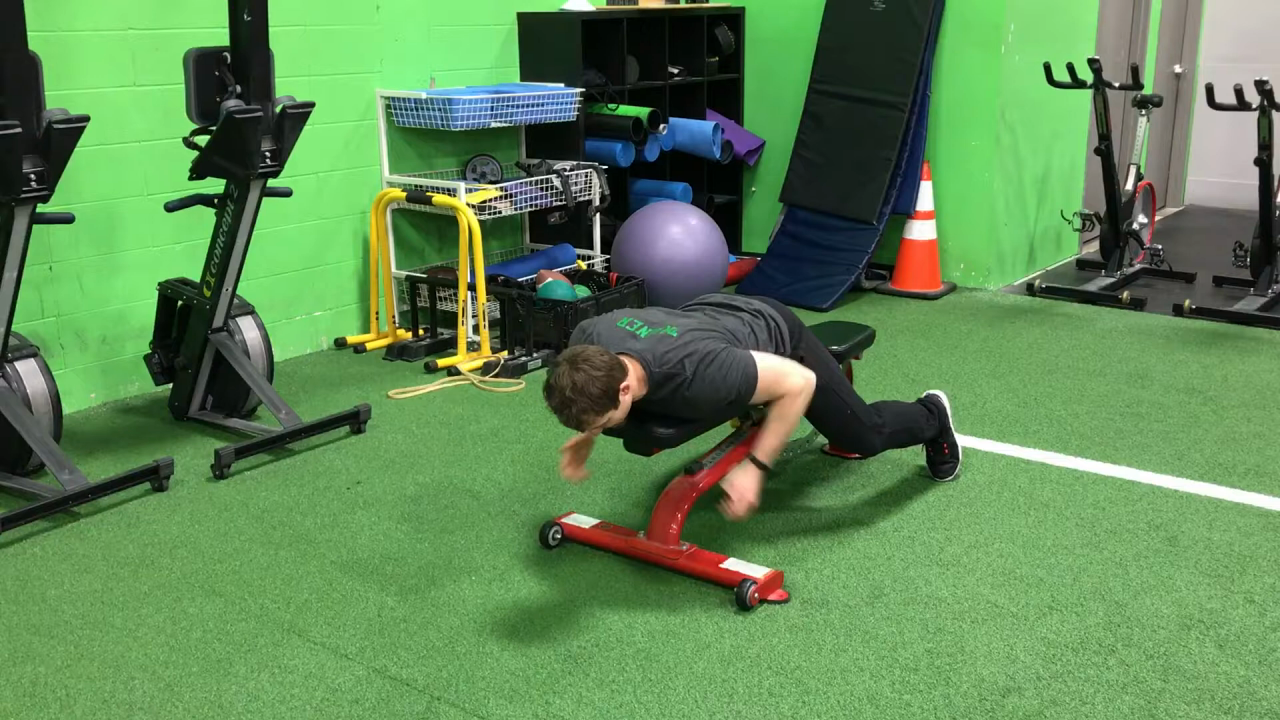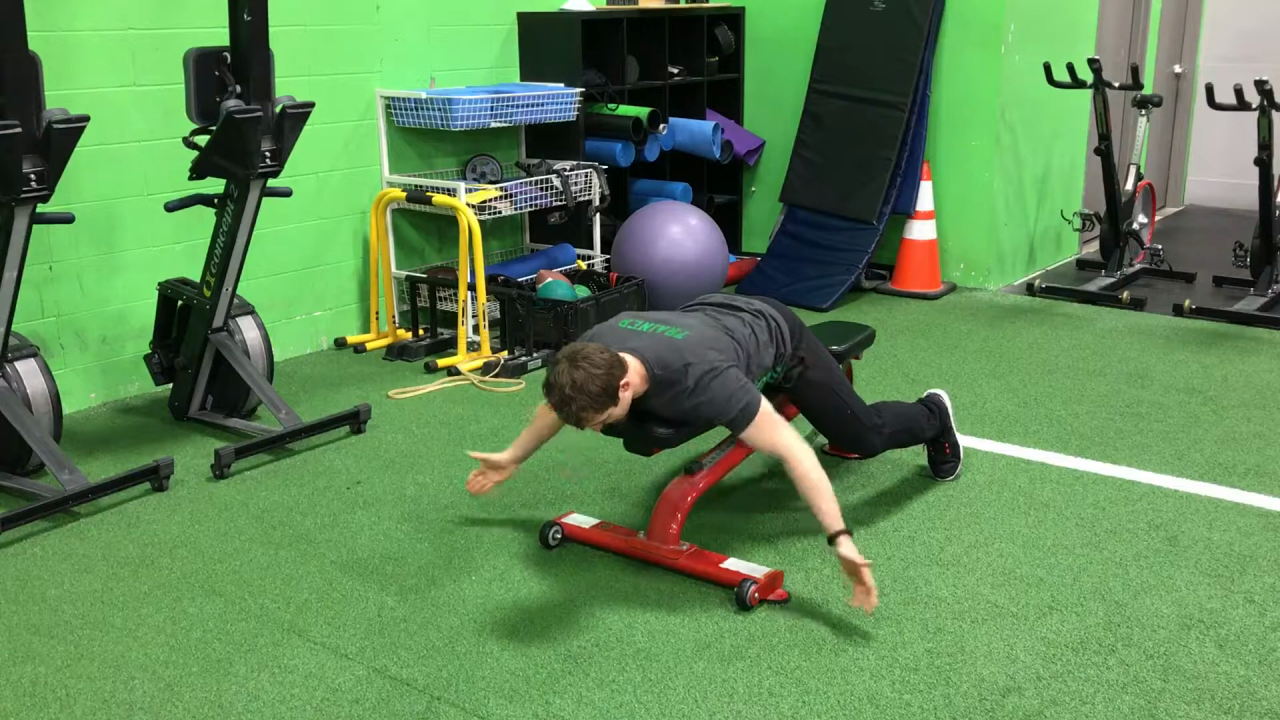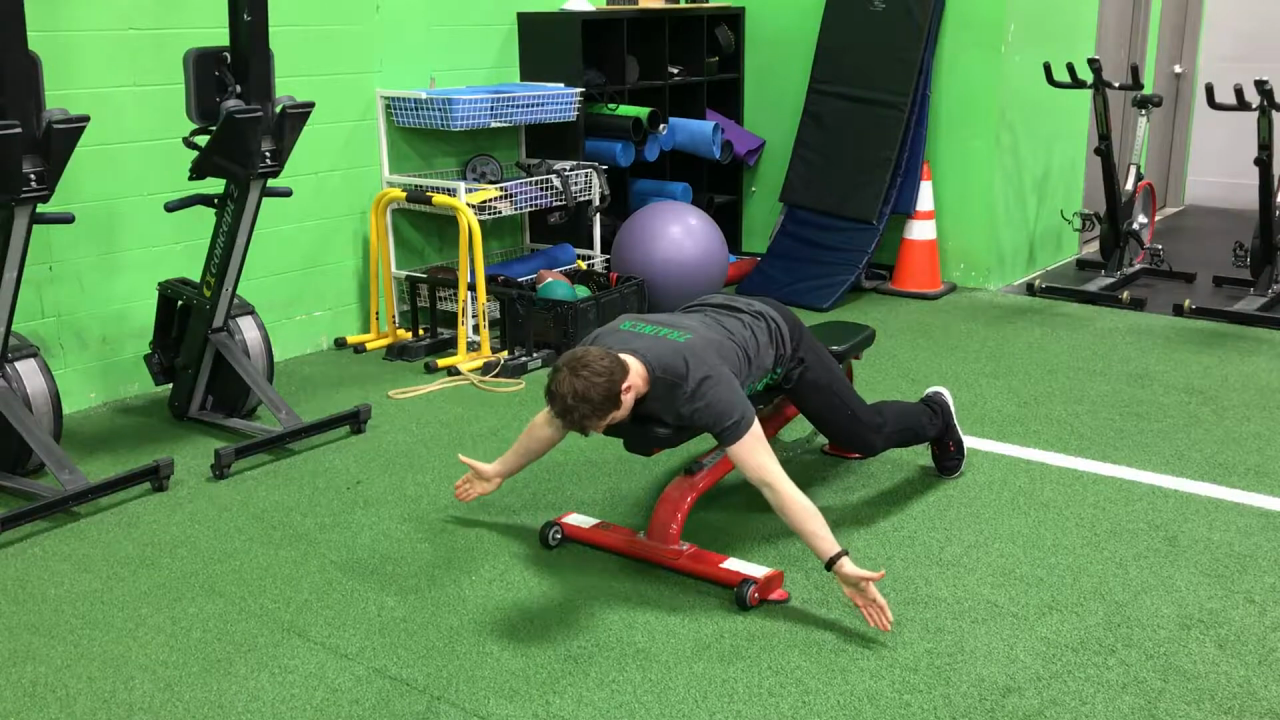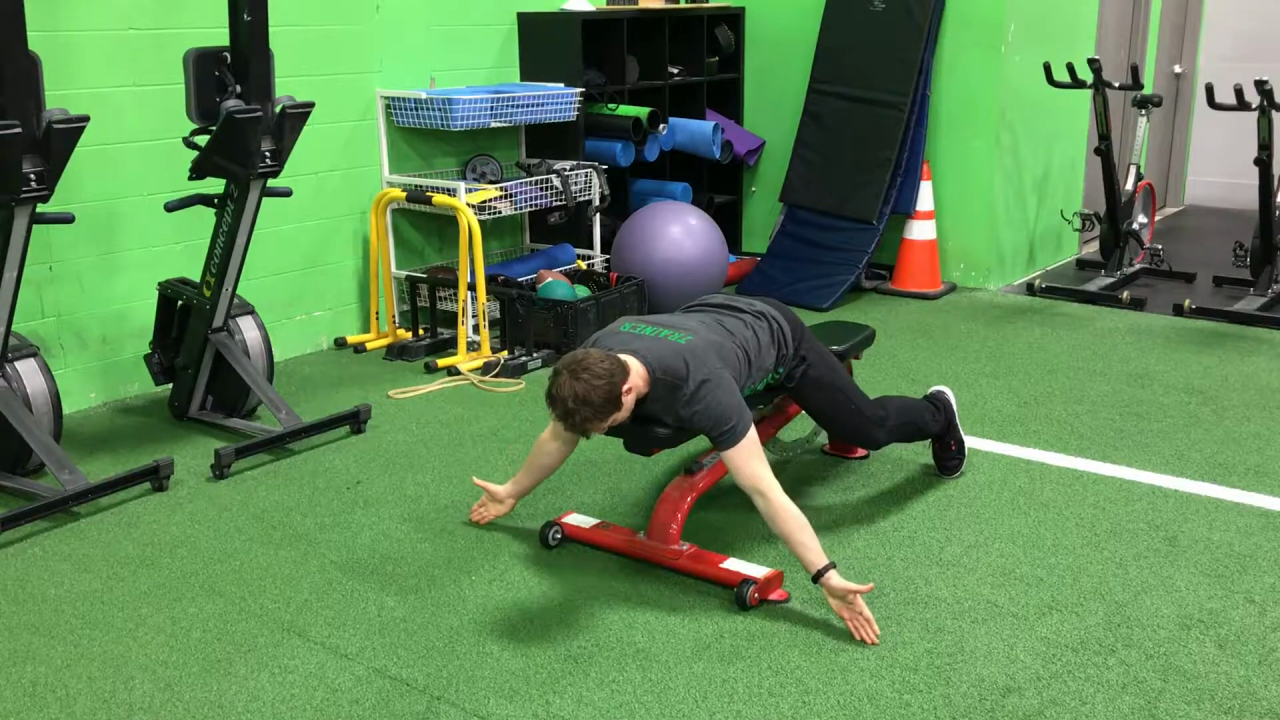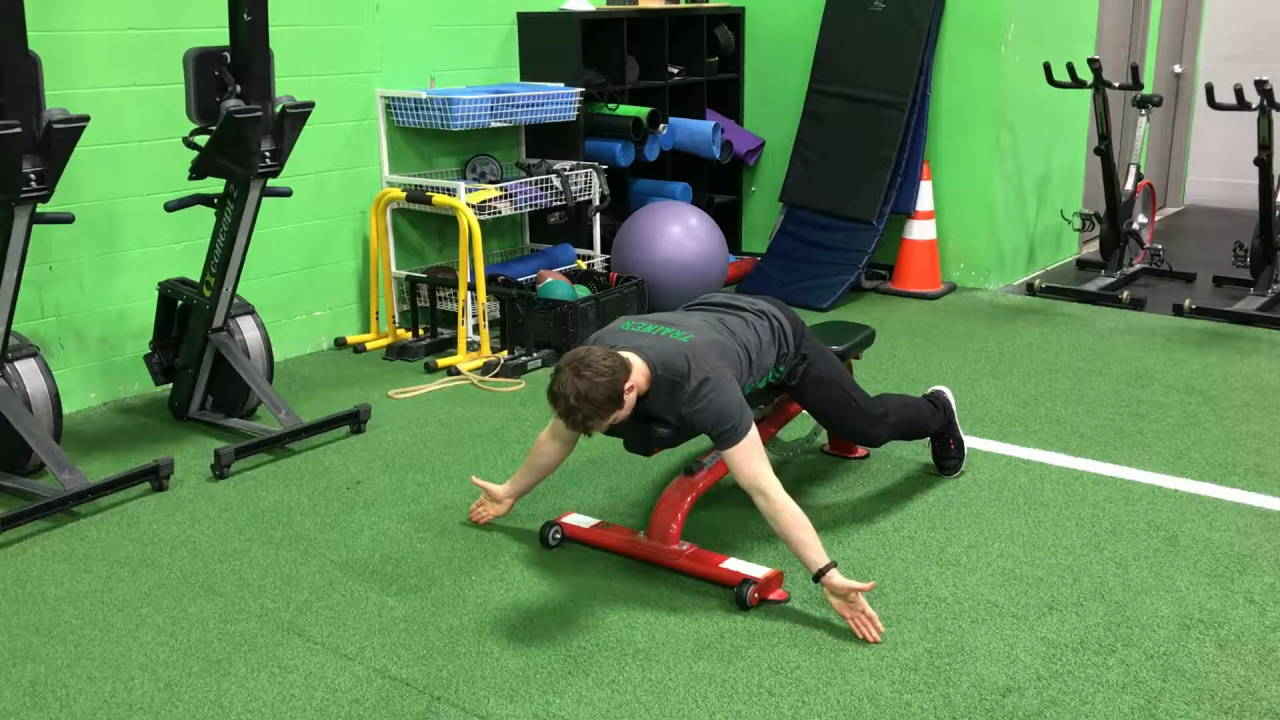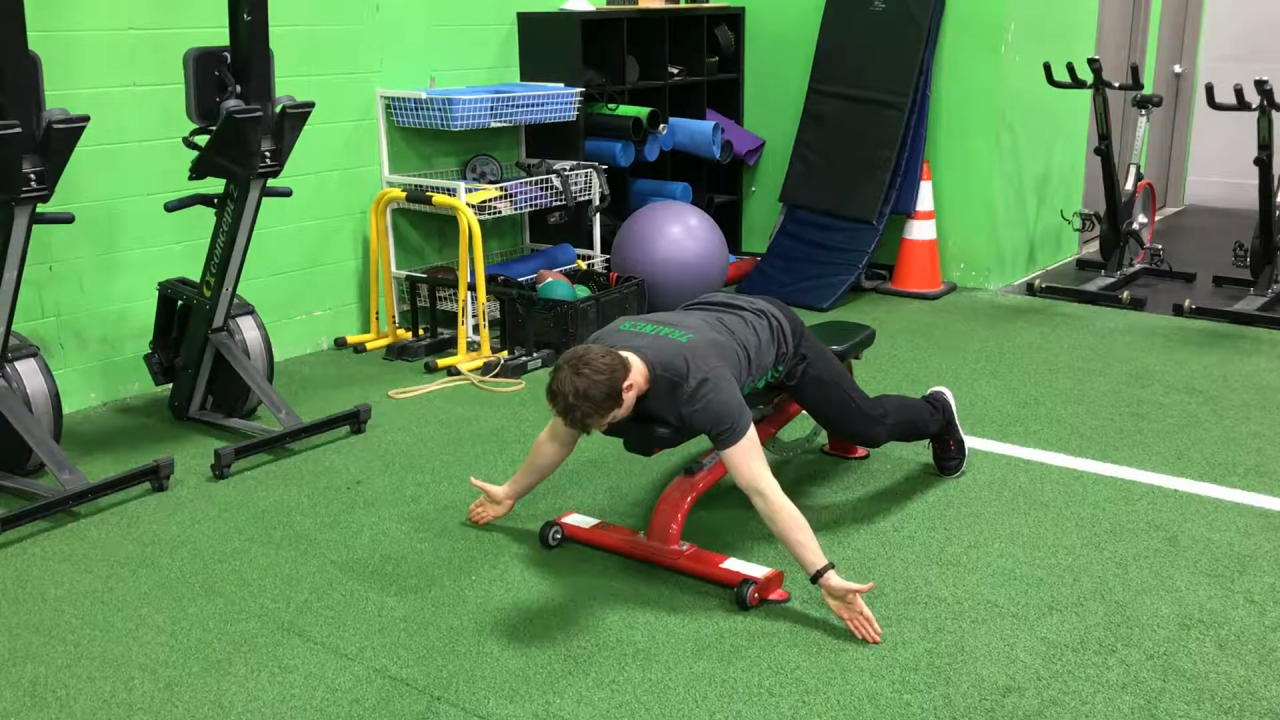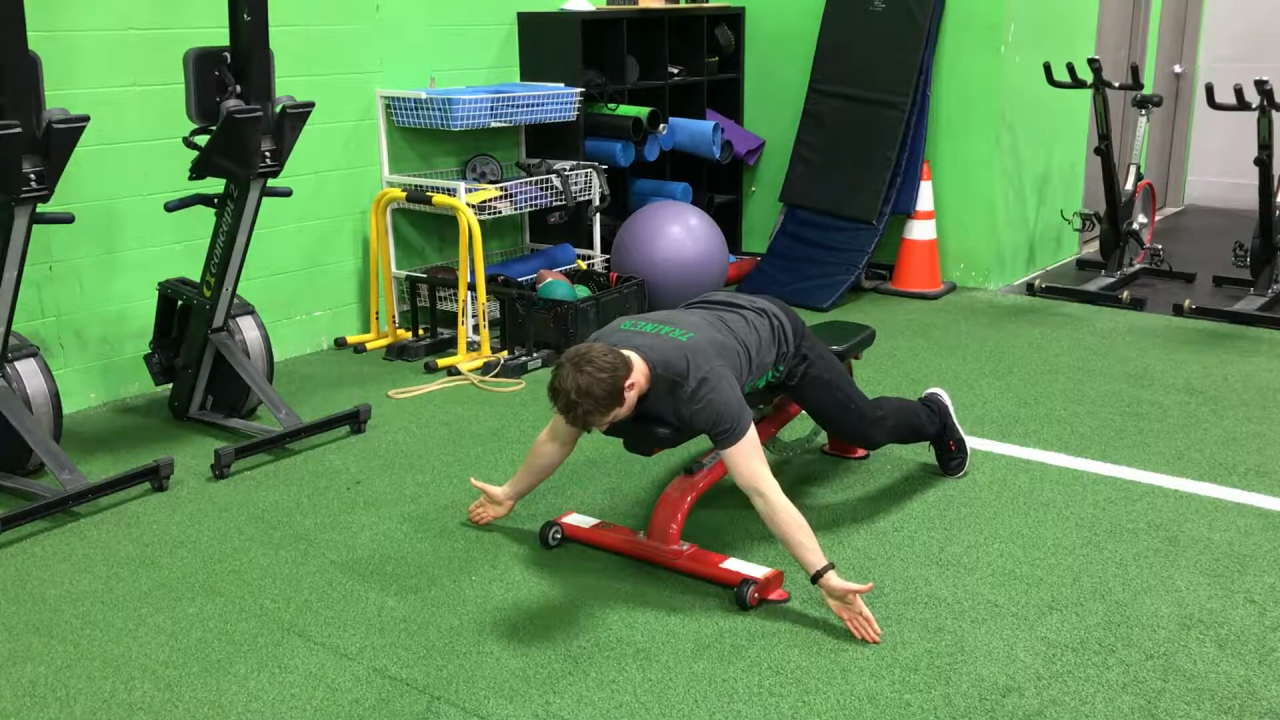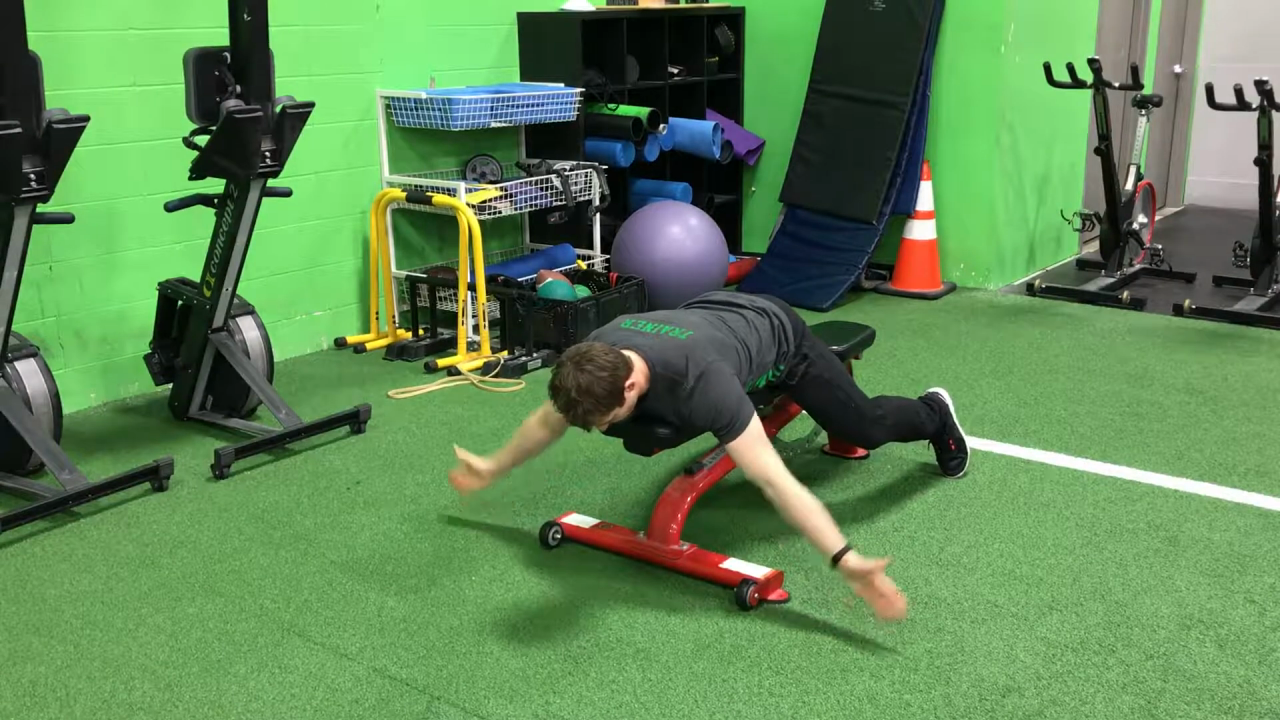
dt=0.3s
person 1, frame 1
left shoulder: (696, 370)
right shoulder: (589, 343)
left elbow: (800, 381)
left wrist: (755, 466)
right wrist: (583, 437)
left hip: (776, 337)
right hip: (718, 316)
left knee: (865, 433)
left ankle: (931, 417)
person 1, frame 2
left shoulder: (697, 381)
right shoulder: (589, 354)
left elbow: (792, 448)
right elbow: (558, 404)
left wrist: (839, 540)
right wrist: (511, 456)
left hip: (775, 336)
right hip: (717, 314)
left knee: (861, 434)
left ankle: (932, 417)
person 1, frame 3
left shoulder: (698, 386)
right shoulder: (591, 361)
left elbow: (771, 481)
right elbow: (552, 420)
left wrist: (839, 564)
right wrist: (498, 472)
left hip: (776, 337)
right hip: (718, 316)
left knee: (864, 433)
left ankle: (935, 415)
person 1, frame 4
left shoulder: (698, 388)
right shoulder: (592, 365)
left elbow: (763, 490)
right elbow: (560, 434)
left wrist: (827, 578)
right wrist: (511, 493)
left hip: (777, 336)
right hip: (719, 314)
left knee: (867, 426)
left ankle: (937, 413)
person 1, frame 5
left shoulder: (699, 387)
right shoulder: (592, 364)
left elbow: (765, 490)
right elbow: (558, 435)
left wrist: (828, 576)
right wrist: (510, 492)
left hip: (776, 335)
right hip: (718, 314)
left knee: (868, 424)
left ankle: (936, 412)
person 1, frame 6
left shoulder: (698, 386)
right shoulder: (591, 363)
left elbow: (762, 490)
right elbow: (557, 436)
left wrist: (825, 578)
right wrist: (509, 493)
left hip: (777, 335)
right hip: (718, 314)
left knee: (867, 424)
left ankle: (936, 413)
person 1, frame 7
left shoulder: (699, 386)
right shoulder: (592, 363)
left elbow: (763, 491)
right elbow: (555, 436)
left wrist: (825, 577)
right wrist: (509, 494)
left hip: (777, 333)
right hip: (717, 314)
left knee: (866, 426)
left ankle: (934, 416)
person 1, frame 8
left shoulder: (698, 383)
right shoulder: (590, 360)
left elbow: (775, 481)
right elbow: (547, 421)
left wrist: (844, 559)
right wrist: (492, 467)
left hip: (777, 335)
right hip: (717, 311)
left knee: (863, 425)
left ankle: (934, 416)
